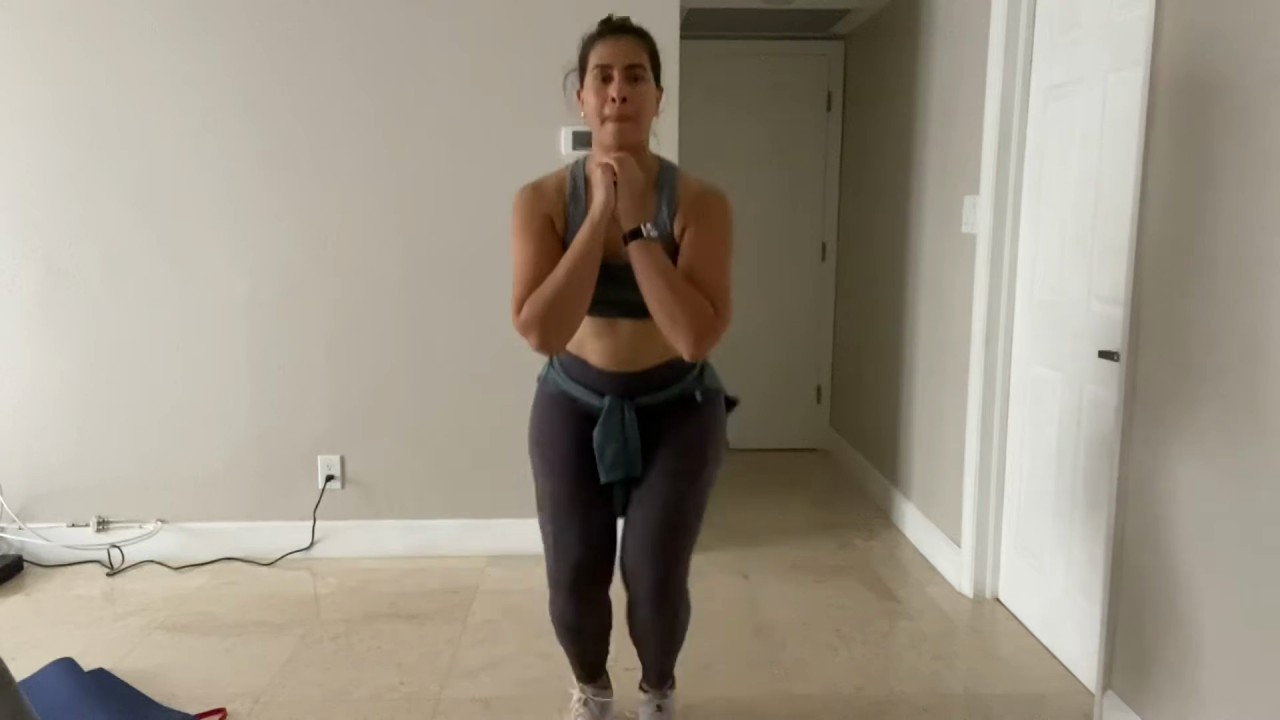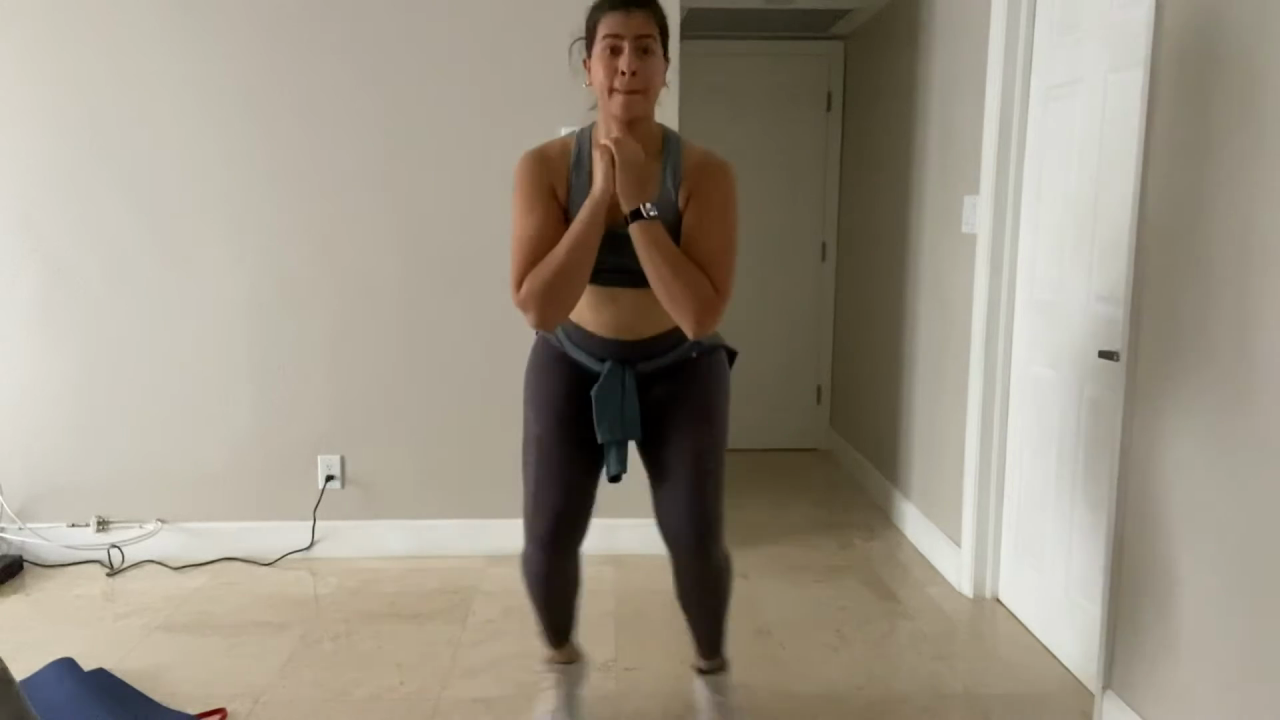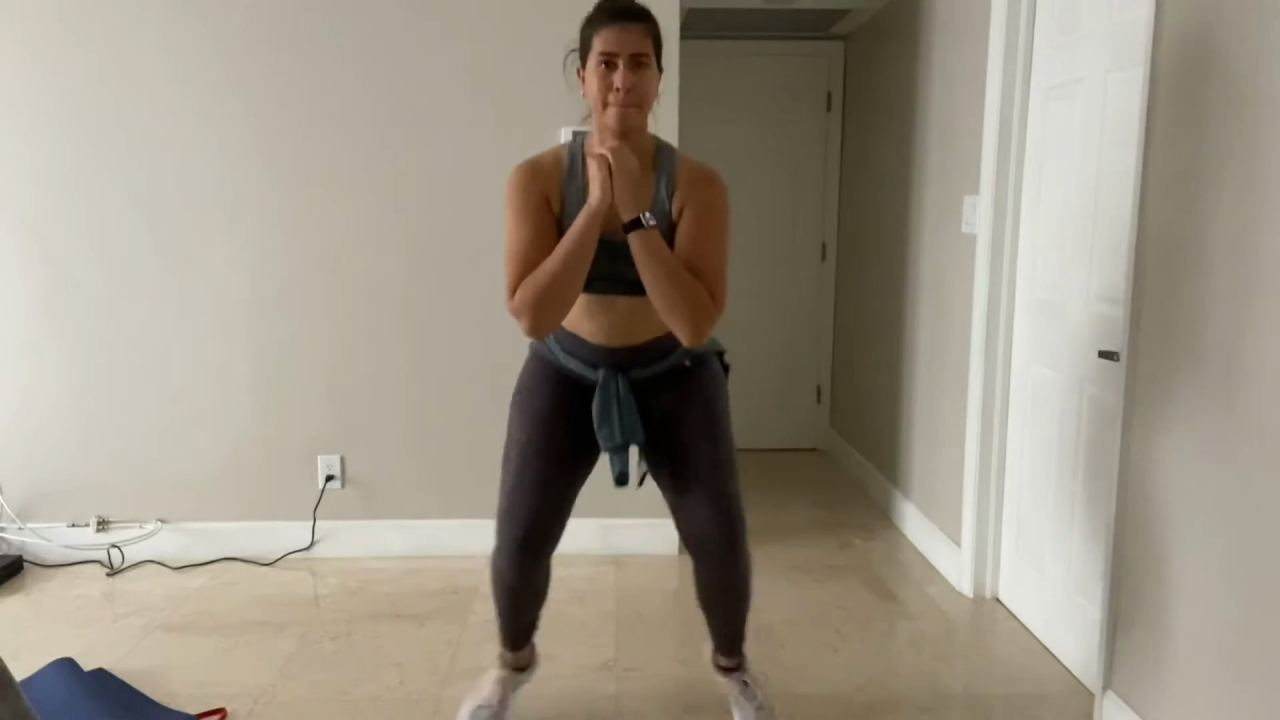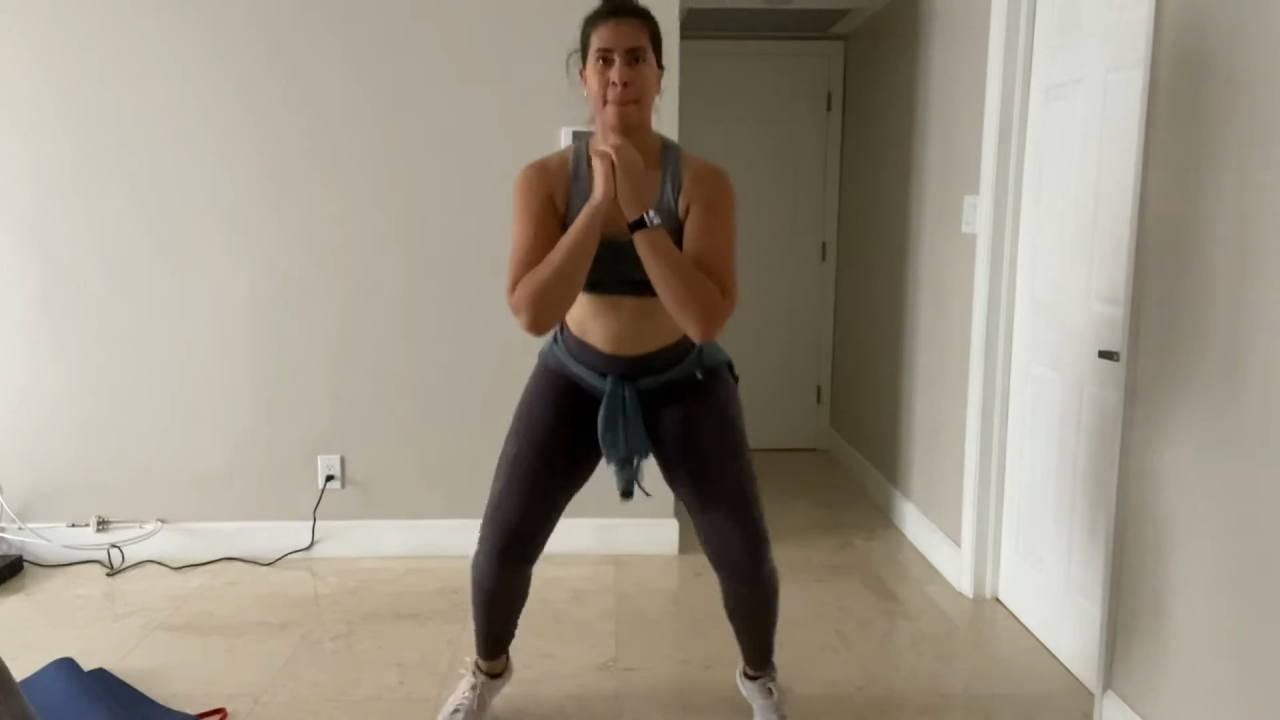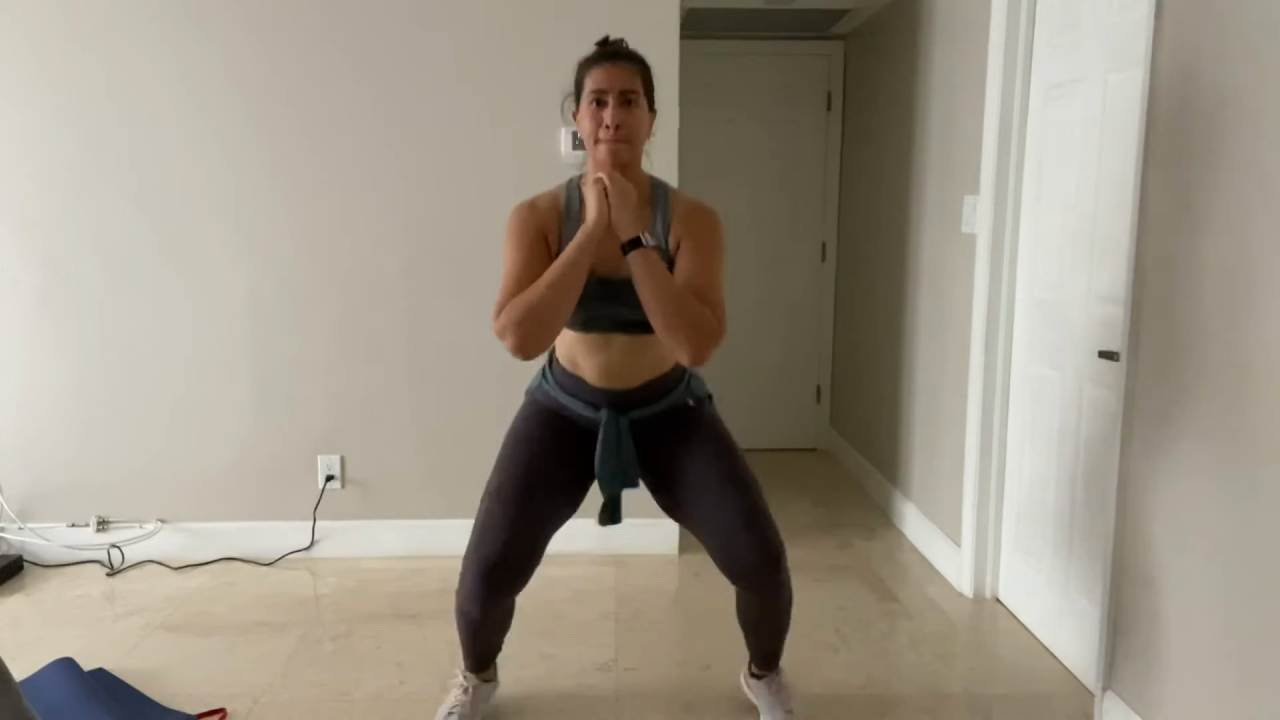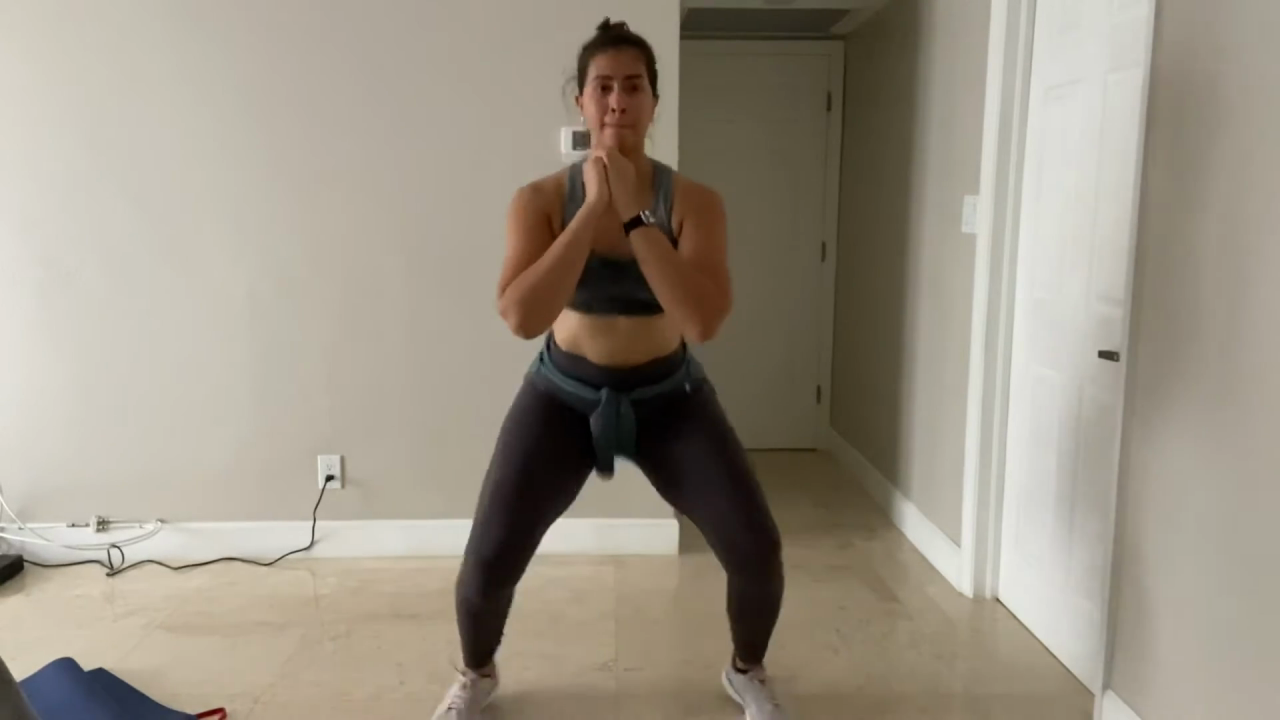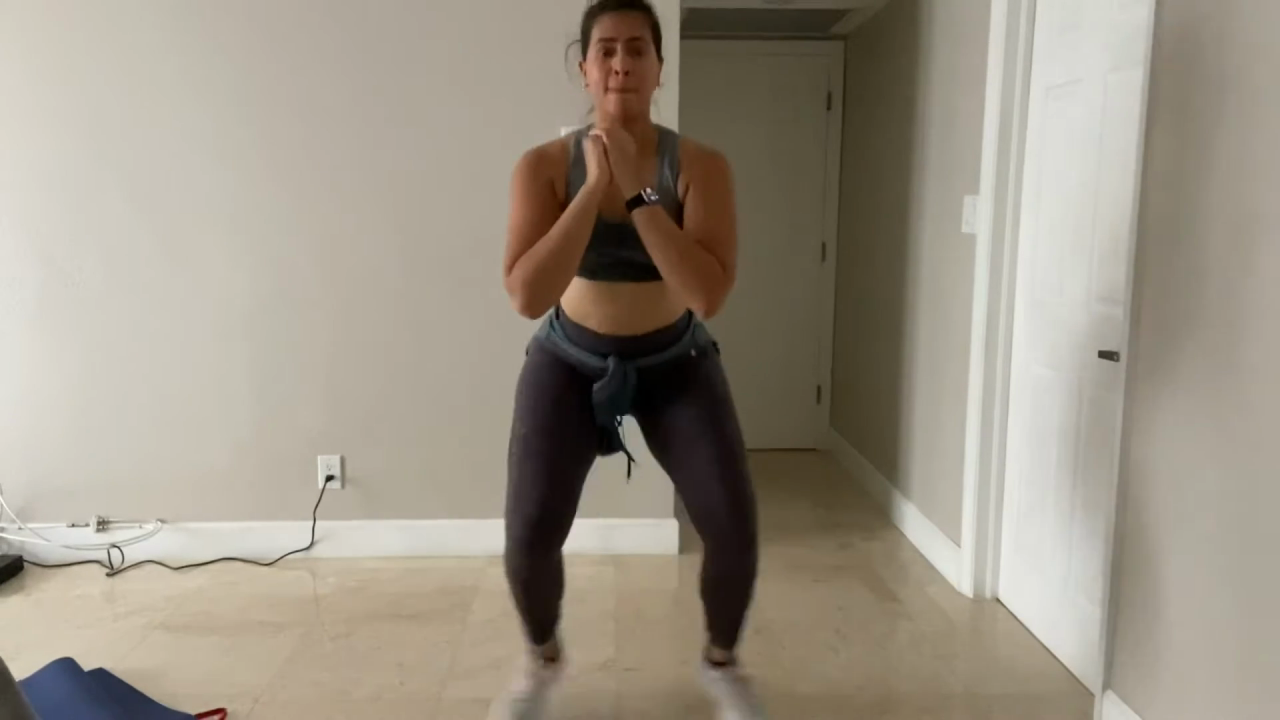
dt=0.7s
person 1, frame 1
left shoulder: (700, 202)
right shoulder: (541, 199)
left elbow: (699, 336)
right elbow: (540, 333)
left wrist: (638, 226)
right wrist: (600, 218)
left hip: (677, 404)
right hip: (576, 403)
left knee: (655, 574)
right knee: (576, 576)
person 1, frame 2
left shoulder: (704, 173)
right shoulder: (544, 167)
left elbow: (702, 316)
right elbow: (536, 309)
left wrist: (638, 208)
right wrist: (600, 197)
left hip: (675, 370)
right hip: (573, 366)
left knee: (693, 537)
right knee: (551, 537)
right ankle: (561, 660)
person 1, frame 3
left shoulder: (696, 183)
right shoulder: (537, 178)
left elbow: (696, 325)
right elbow: (530, 317)
left wrist: (637, 217)
right wrist: (596, 207)
left hip: (670, 376)
right hip: (566, 374)
left knee: (719, 540)
right knee: (521, 539)
right ankle: (513, 661)
person 1, frame 4
left shoulder: (703, 180)
right shoulder: (544, 178)
left elbow: (707, 320)
right elbow: (532, 315)
left wrist: (639, 212)
right wrist: (599, 205)
left hip: (681, 384)
right hip: (574, 380)
left knee: (744, 554)
right knee: (503, 545)
person 1, frame 5
left shoulder: (691, 218)
right shoulder: (539, 215)
left elbow: (698, 347)
right elbow: (519, 339)
left wrist: (633, 240)
right wrist: (591, 233)
left hip: (668, 414)
right hip: (565, 412)
left knee: (760, 559)
right knee: (490, 568)
person 1, frame 6
left shoulder: (694, 201)
right shoulder: (540, 199)
left elbow: (704, 322)
right elbow: (521, 317)
left wrist: (635, 217)
right wrist: (593, 213)
left hip: (668, 398)
right hip: (563, 397)
left knee: (756, 549)
right knee: (489, 559)
person 1, frame 7
left shoulder: (700, 166)
right shoulder: (543, 167)
left elbow: (708, 295)
right elbow: (527, 297)
left wrist: (637, 192)
right wrist: (594, 189)
left hip: (673, 367)
right hip: (570, 365)
left knee: (735, 525)
right knee: (530, 535)
left ankle: (722, 661)
right ankle: (542, 657)
